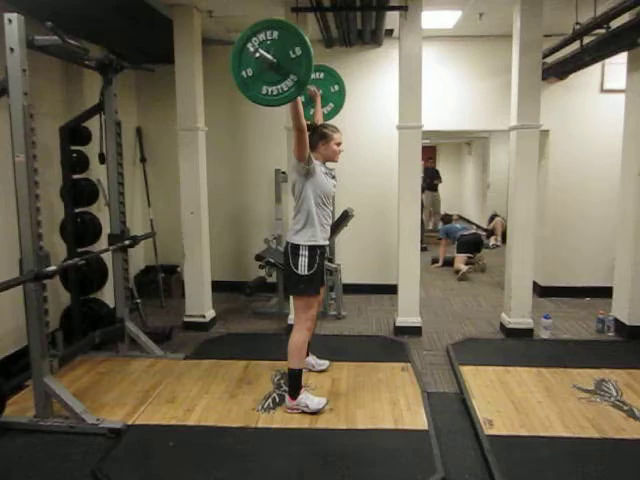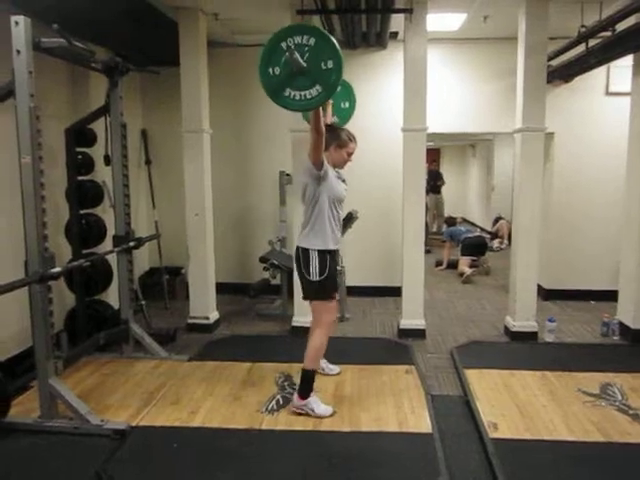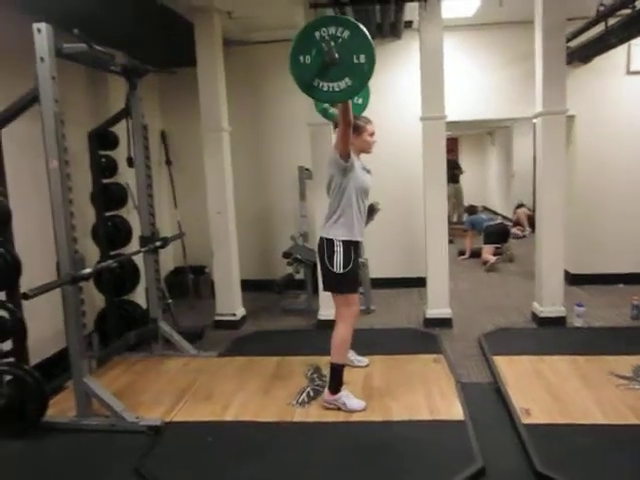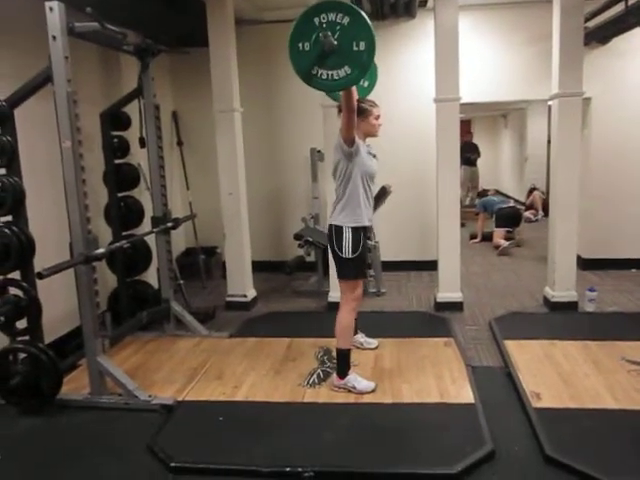
dt=1s
person 1, frame 1
left shoulder: (323, 169)
right shoulder: (306, 167)
left elbow: (318, 129)
right elbow: (300, 130)
left wrist: (317, 101)
right wrist: (293, 93)
left hip: (316, 247)
right hip: (303, 249)
left knee: (314, 309)
right knee: (304, 318)
left ankle: (304, 356)
right ankle: (294, 395)
person 1, frame 2
left shoulder: (333, 172)
right shoulder: (318, 170)
left elbow: (328, 132)
right elbow: (317, 133)
left wrist: (329, 107)
left hip: (326, 251)
right hip: (314, 252)
left knee: (324, 315)
right knee: (326, 320)
left ankle: (316, 359)
right ankle: (303, 396)
person 1, frame 3
left shoulder: (356, 162)
right shoulder: (343, 160)
left elbow: (348, 125)
right elbow: (345, 125)
left wrist: (347, 97)
left hip: (348, 242)
right hip: (337, 244)
left knee: (348, 308)
right knee: (348, 313)
left ankle: (343, 352)
right ankle: (334, 392)
person 1, frame 4
left shoulder: (362, 146)
right shoulder: (349, 145)
left elbow: (354, 109)
right elbow: (349, 109)
left wrist: (354, 82)
left hip: (356, 227)
right hip: (346, 229)
left knee: (355, 293)
right knee: (351, 299)
left ankle: (353, 335)
right ankle: (342, 376)
